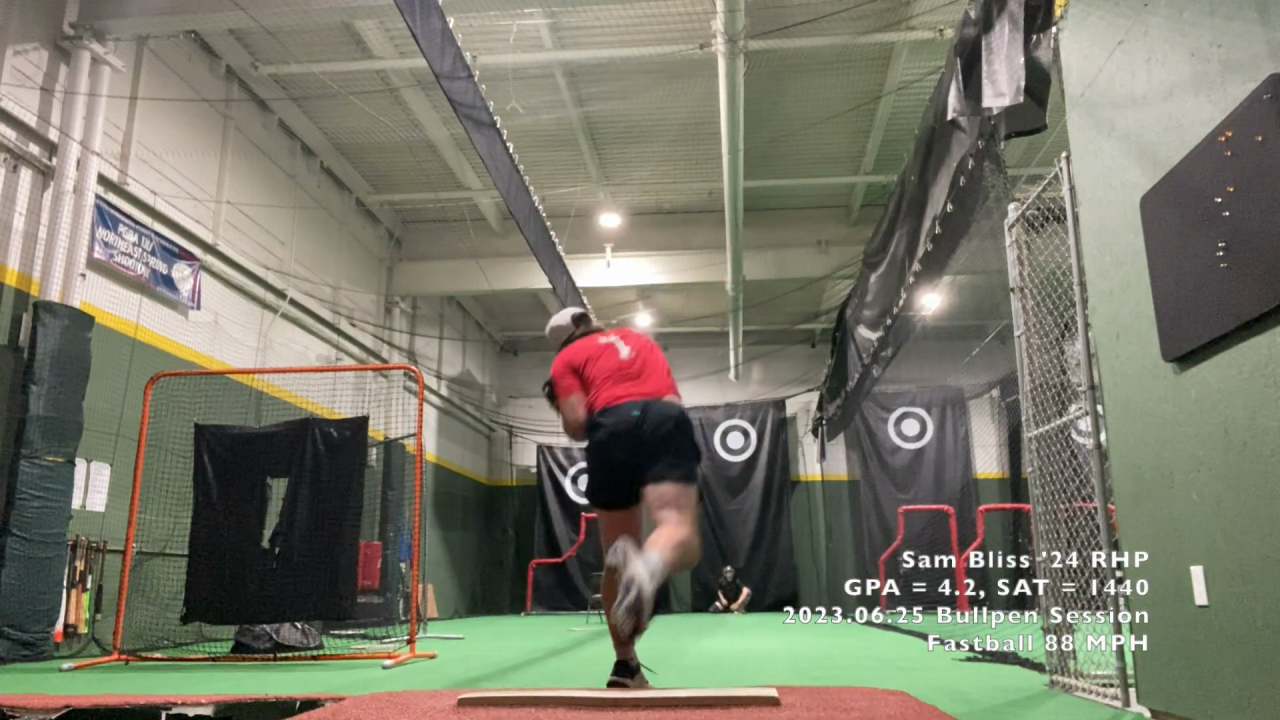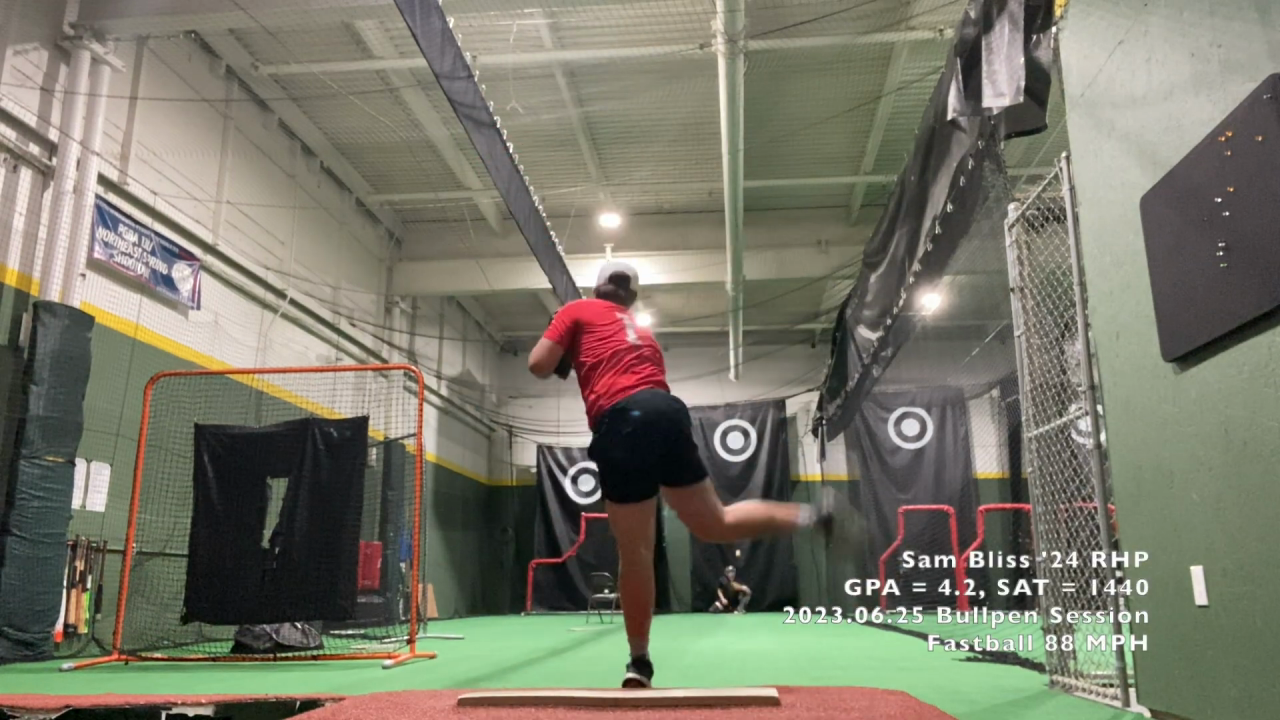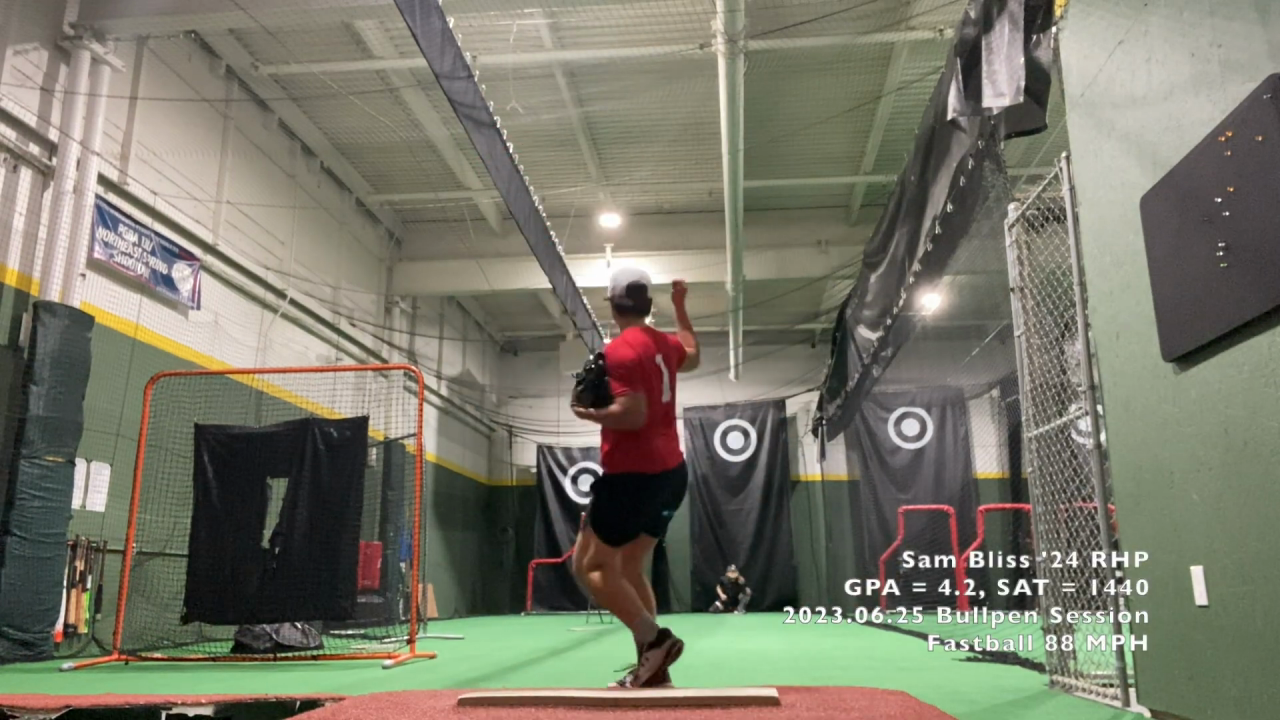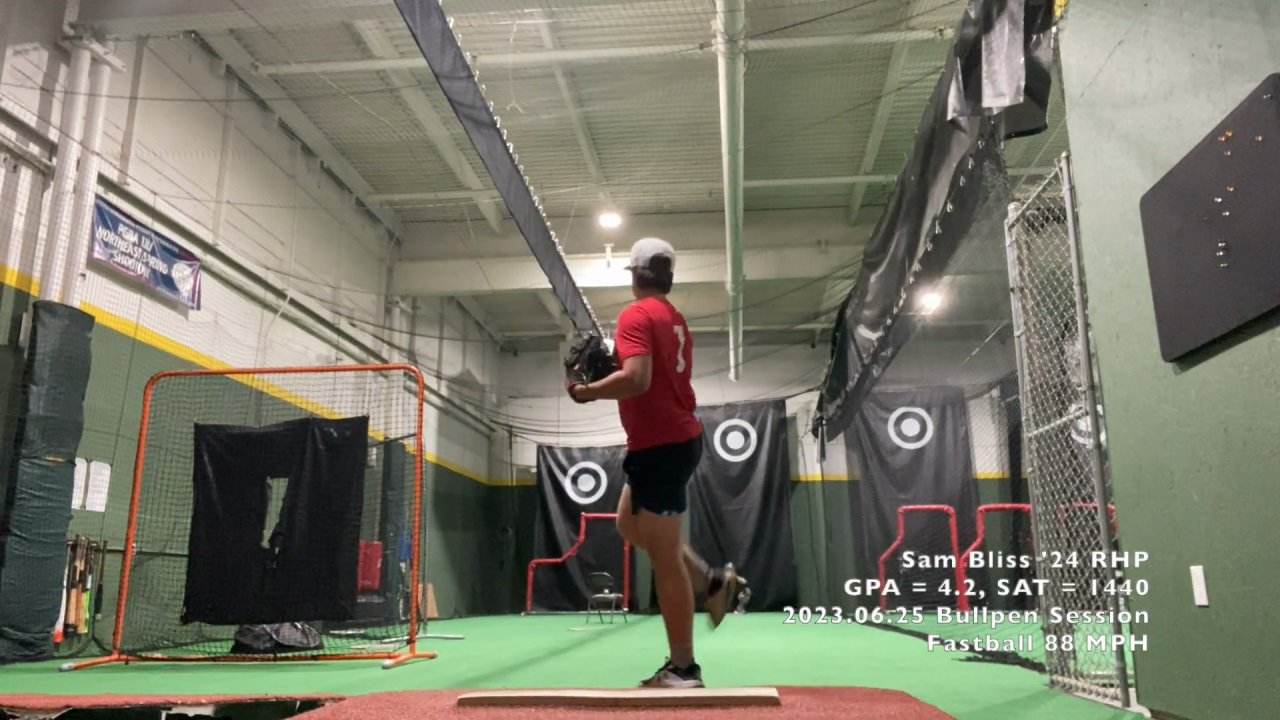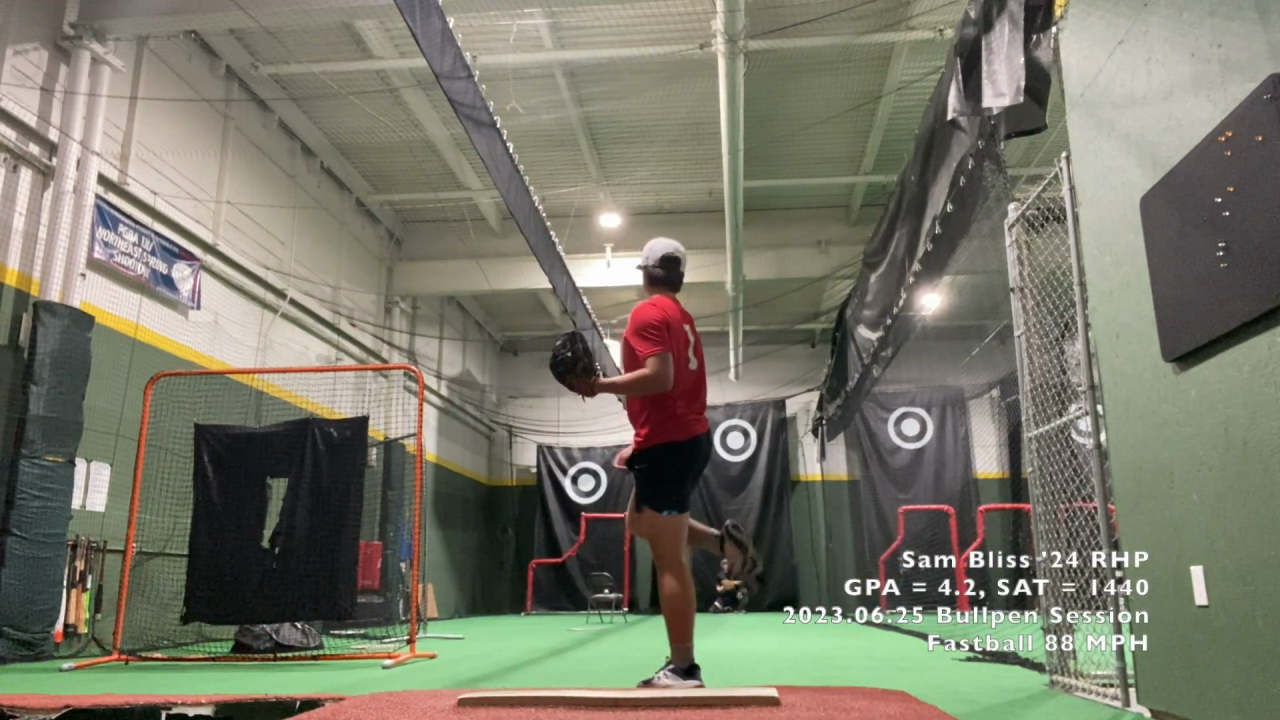
dt=0.3s
person 1, frame 1
left shoulder: (566, 357)
right shoulder: (634, 338)
left elbow: (577, 425)
right hip: (663, 418)
left knee: (616, 555)
right knee: (680, 533)
left ankle: (625, 664)
right ankle: (643, 569)
person 1, frame 2
left shoulder: (577, 310)
right shoulder: (637, 332)
left elbow: (539, 364)
left wrist: (559, 364)
left hip: (620, 423)
right hip: (658, 406)
left knee: (634, 553)
right knee: (717, 525)
left ankle: (639, 665)
right ankle: (811, 515)
person 1, frame 3
left shoulder: (621, 350)
right shoulder: (665, 344)
left elbow: (631, 414)
right elbow: (691, 356)
left wrist: (588, 413)
right wrist: (680, 308)
left hip: (632, 477)
right hip: (671, 474)
left knee: (589, 566)
right knee: (629, 570)
left ankle: (654, 638)
right ankle: (649, 663)
person 1, frame 4
left shoulder: (635, 315)
right shoulder: (676, 319)
left elbow: (637, 379)
left wrist: (587, 391)
left hip: (658, 446)
right hip: (682, 438)
left knee: (665, 560)
right knee: (632, 523)
left ankle: (683, 668)
right ankle: (711, 580)
person 1, frame 5
left shoulder: (647, 313)
right shoulder: (683, 318)
left elbow: (659, 378)
left wrist: (599, 385)
right wrist: (639, 445)
left hip: (667, 445)
right hip: (690, 438)
left knee: (669, 560)
right knee: (642, 522)
left ankle: (683, 668)
right ankle: (723, 541)
